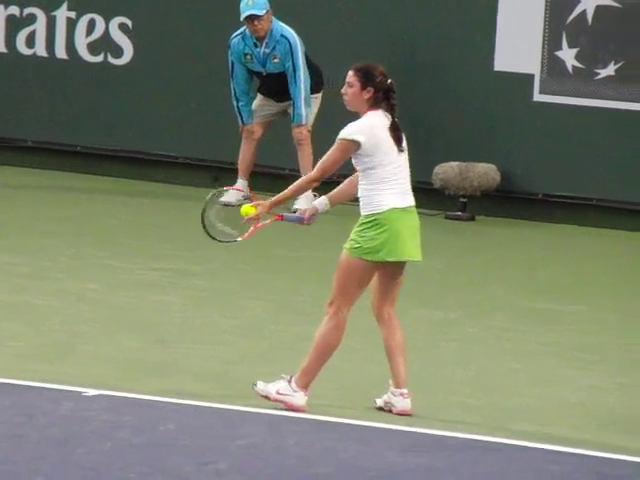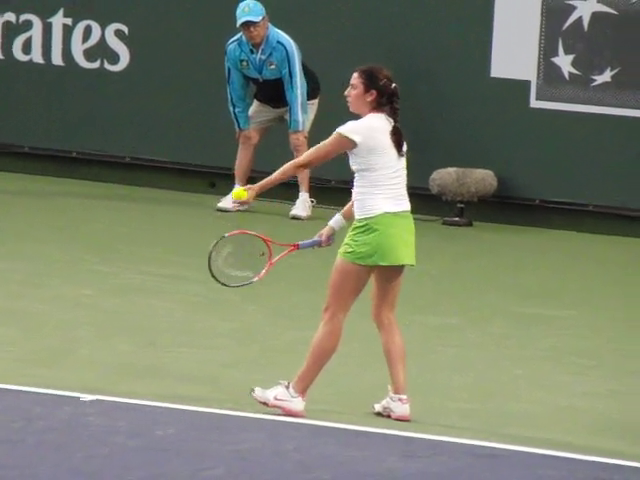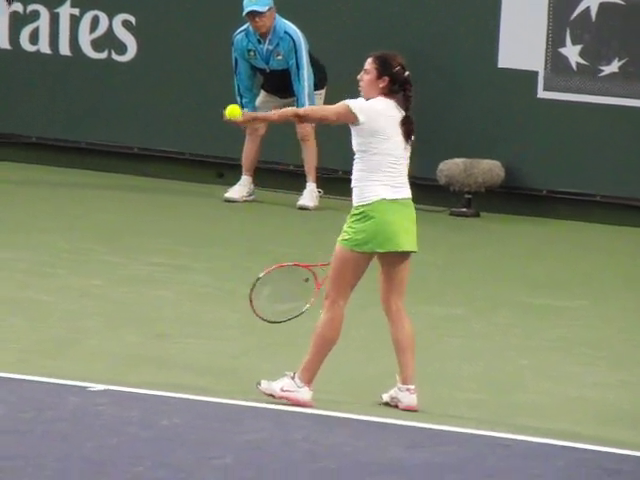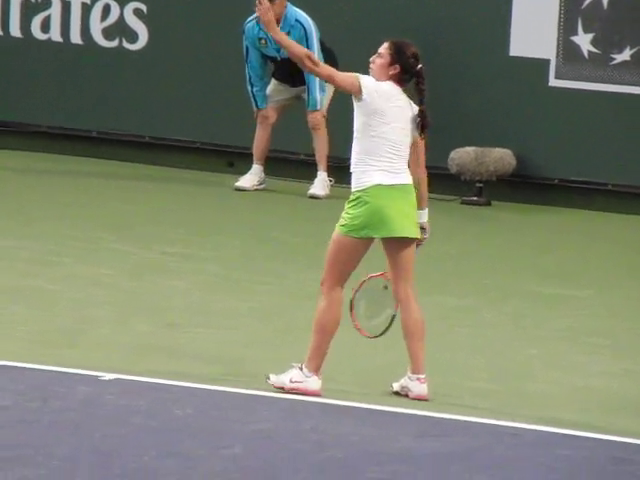
dt=0.4s
person 1, frame 1
left shoulder: (359, 129)
right shoulder: (388, 125)
left elbow: (315, 176)
left wrist: (271, 203)
right wrist: (320, 205)
left hip: (379, 224)
right hip: (404, 221)
left knee: (337, 309)
right knee: (384, 310)
left ankle: (297, 388)
right ankle: (400, 393)
person 1, frame 2
left shoulder: (358, 129)
right shoulder: (391, 130)
left elbow: (303, 162)
left wrist: (258, 187)
right wrist: (337, 222)
left hip: (374, 228)
right hip: (400, 225)
left knee: (333, 313)
right knee: (385, 315)
left ankle: (294, 393)
right ankle: (399, 398)
person 1, frame 3
left shoulder: (365, 109)
right shoulder: (403, 119)
left elbow: (302, 115)
left wrist: (252, 117)
left hip: (373, 213)
right hip: (403, 212)
left knee: (334, 301)
right knee: (395, 305)
left ankle: (301, 383)
right ankle: (407, 389)
person 1, frame 4
left shoulder: (370, 89)
right shoulder: (414, 110)
left elbow: (314, 64)
right elbow: (418, 169)
right wrist: (422, 215)
left hip: (371, 198)
right hip: (403, 198)
left knee: (331, 286)
right knee: (404, 292)
left ankle: (309, 374)
right ankle: (417, 379)
person 2, frame 1
left shoulder: (288, 39)
right shoulder: (238, 42)
left elbow: (299, 81)
right elbow: (240, 83)
left wrist: (300, 121)
right wrist: (246, 118)
left hip: (304, 90)
right hip: (269, 92)
left knee: (301, 136)
right knee: (249, 133)
left ankle: (307, 194)
right ankle: (241, 188)
person 2, frame 2
left shoulder: (284, 46)
right shoulder: (234, 49)
left elbow: (295, 88)
right elbow: (236, 89)
left wrist: (297, 127)
right wrist: (242, 124)
left hip: (300, 96)
right hip: (265, 98)
left knee: (298, 142)
right knee: (246, 138)
left ankle: (304, 199)
person 2, frame 3
left shoulder: (291, 36)
right shoulder: (241, 39)
left elbow: (302, 78)
right elbow: (244, 80)
left wrist: (304, 118)
right wrist: (249, 114)
left hip: (307, 86)
right hip: (272, 88)
left knee: (305, 132)
right knee: (252, 128)
left ankle: (311, 189)
right ankle: (246, 184)
person 2, frame 4
left shoulder: (302, 24)
right shoulder: (251, 27)
right elbow: (254, 68)
left wrist: (315, 107)
right wrist: (260, 104)
left hip: (318, 76)
right hip: (283, 77)
left knee: (316, 121)
right knee: (264, 117)
left ankle: (322, 178)
right ankle: (257, 173)
